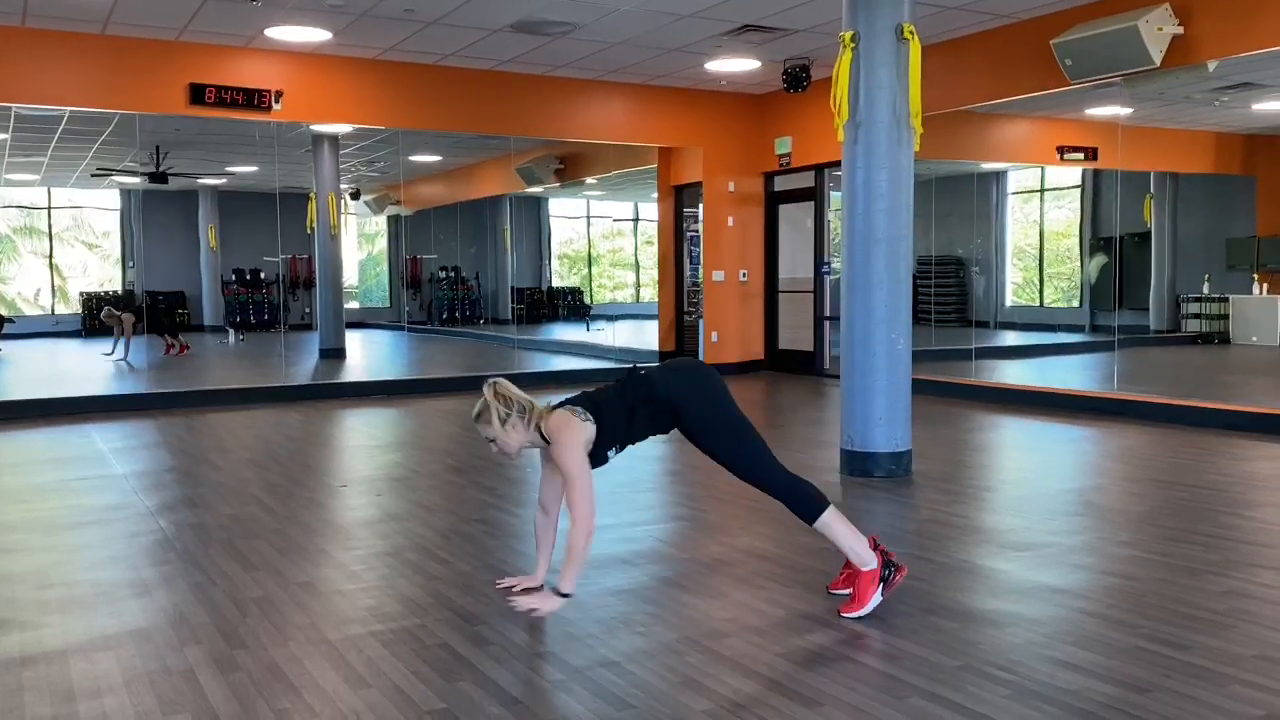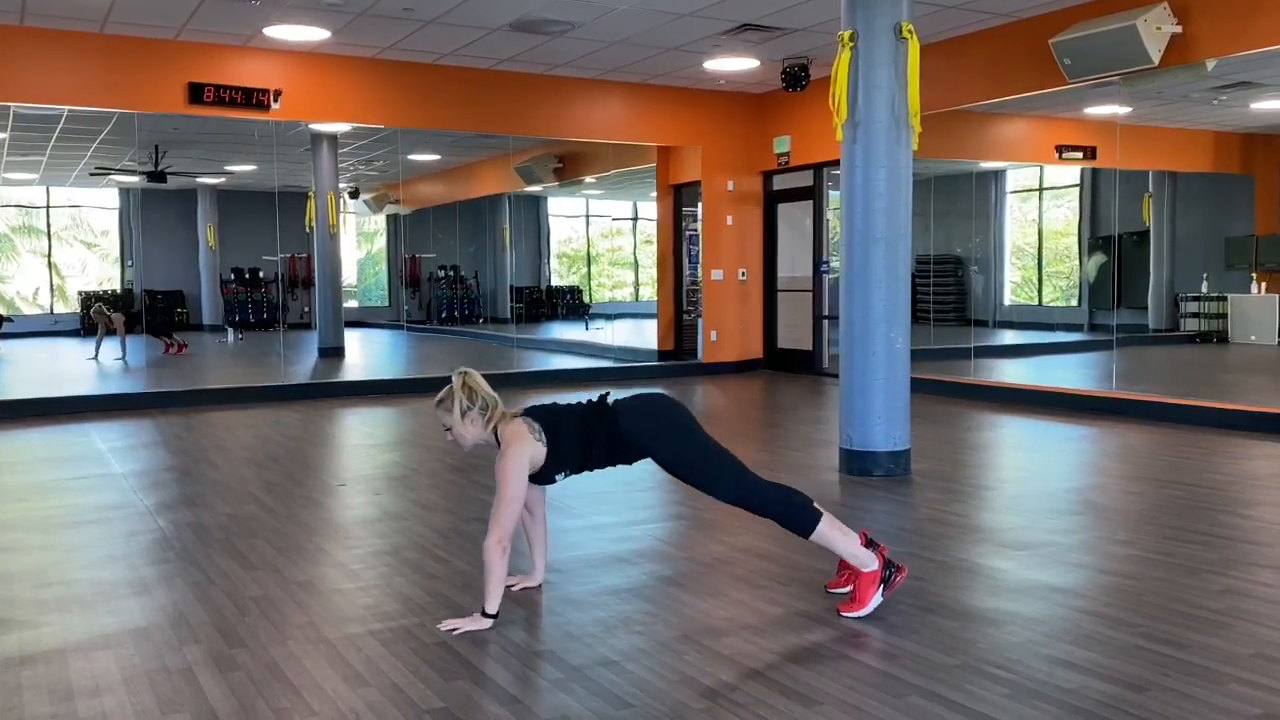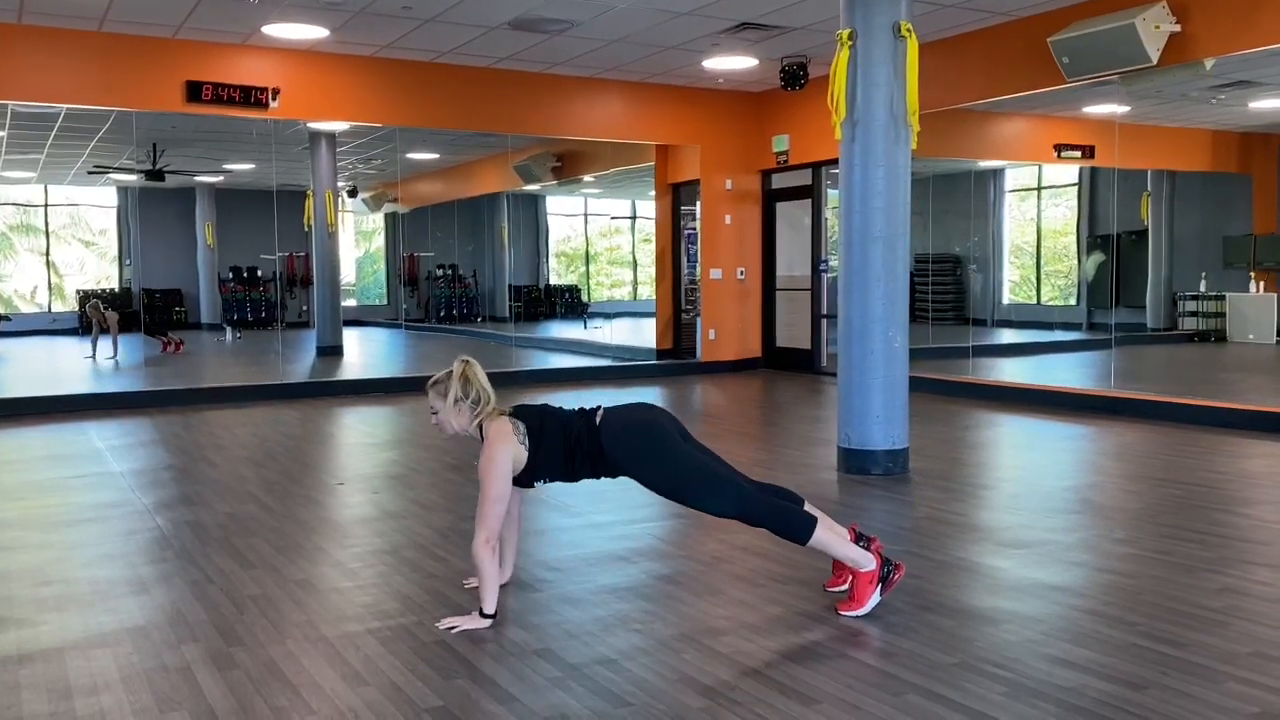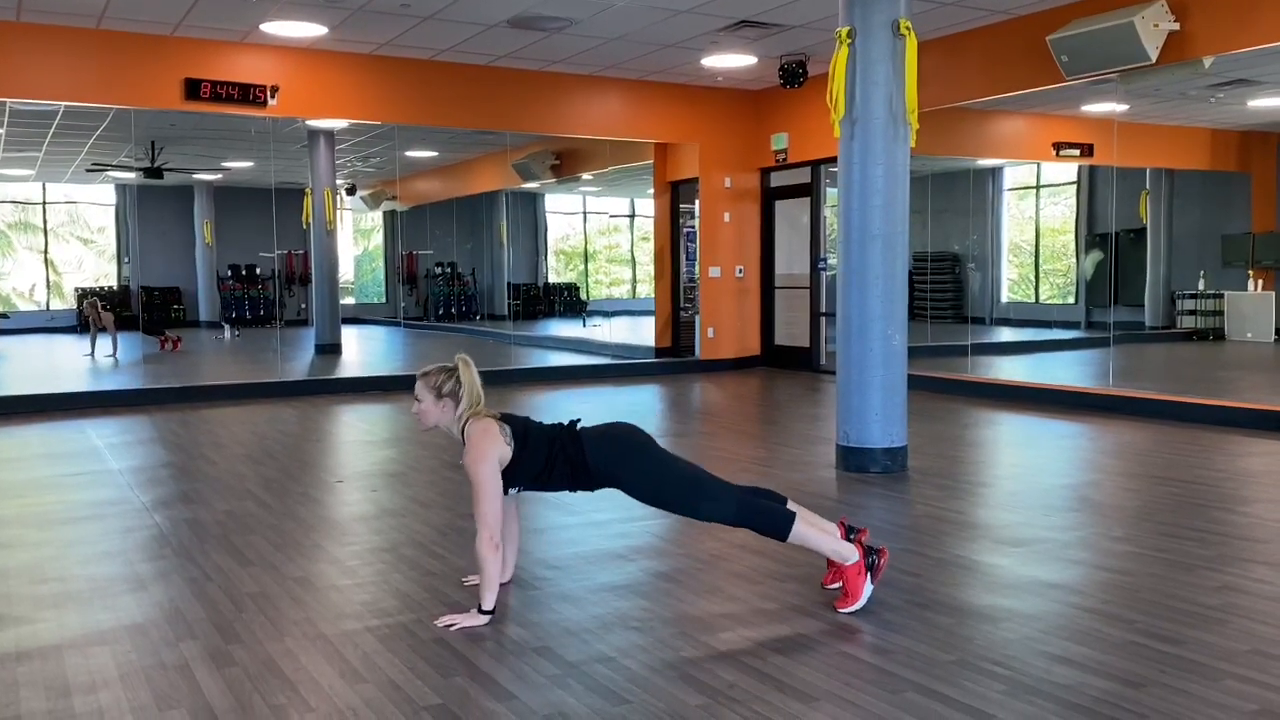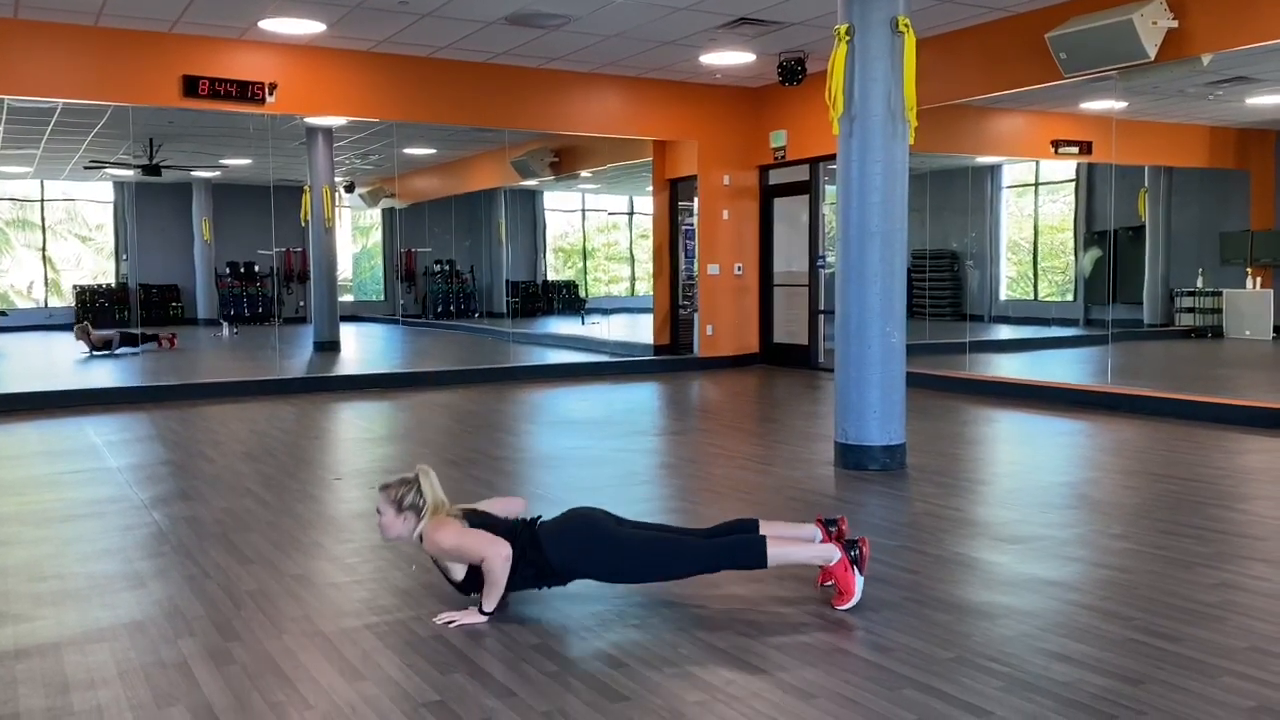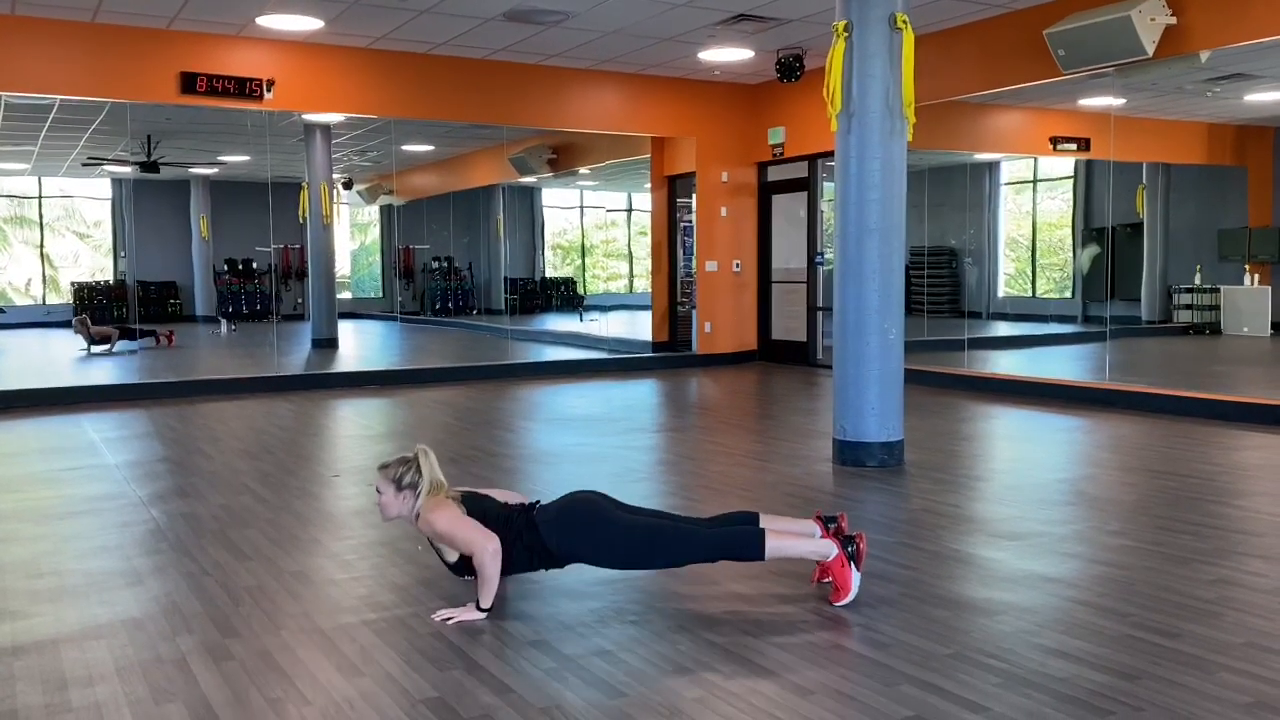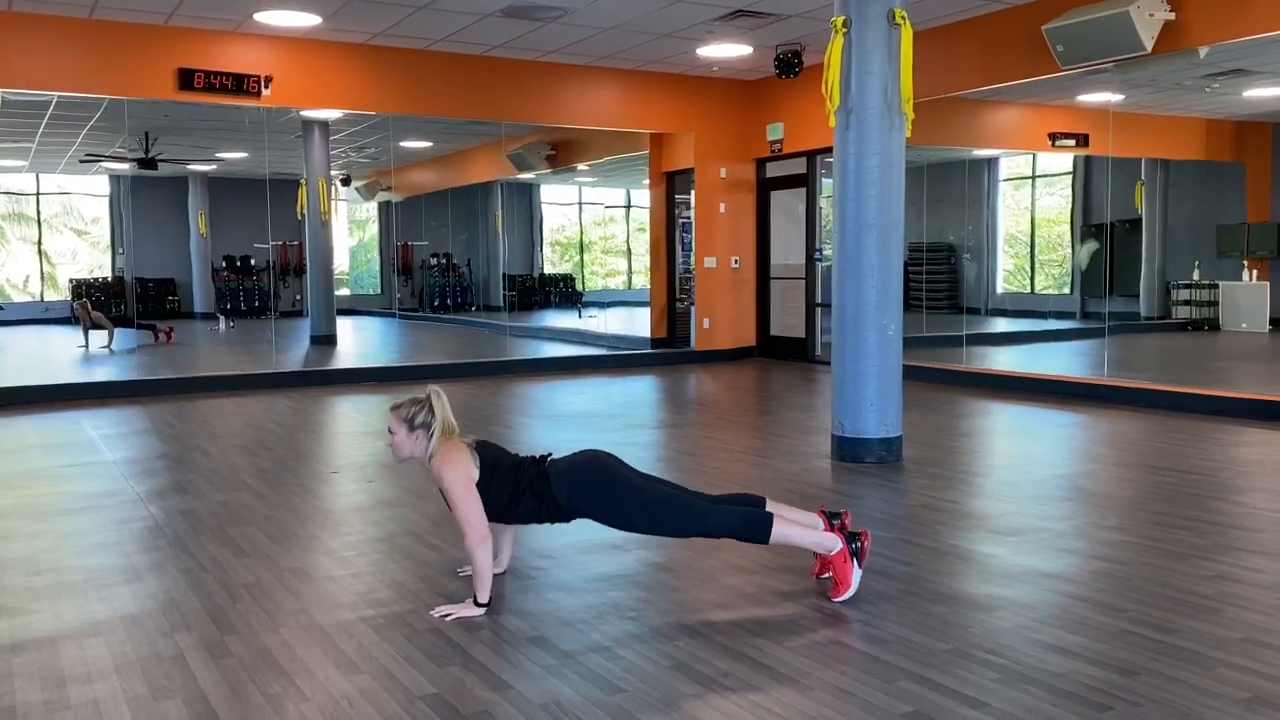
dt=0.4s
person 1, frame 1
left shoulder: (562, 434)
right shoulder: (547, 431)
left elbow: (583, 518)
right elbow: (548, 507)
left wrist: (562, 591)
right wrist: (538, 573)
left hip: (685, 392)
right hip: (674, 396)
left knee: (770, 476)
right knee: (764, 477)
left ankle: (871, 564)
right ankle: (860, 549)
person 1, frame 2
left shoulder: (514, 447)
right shoulder: (517, 428)
left elbow: (498, 538)
right elbow: (533, 503)
left wrist: (487, 613)
right wrist: (538, 571)
left hip: (647, 426)
right hip: (647, 417)
left knee: (751, 494)
right knee: (750, 487)
left ankle: (871, 565)
right ankle: (856, 543)
person 1, frame 3
left shoulder: (496, 445)
right shoulder: (502, 423)
left elbow: (485, 536)
right elbow: (511, 504)
left wrist: (485, 613)
right wrist: (503, 572)
left hip: (633, 445)
right hip: (638, 426)
left knee: (744, 504)
right knee: (745, 490)
left ankle: (868, 564)
right ankle: (851, 540)
person 1, frame 4
left shoulder: (477, 445)
right shoulder: (481, 427)
left elbow: (489, 533)
right elbow: (510, 494)
left wrist: (484, 607)
right wrist: (505, 569)
left hip: (614, 457)
right hip: (613, 449)
left knee: (731, 508)
right knee: (731, 498)
left ankle: (853, 557)
right ankle: (840, 532)
person 1, frame 5
left shoulder: (438, 538)
right shoulder: (450, 518)
left elbow: (498, 550)
right elbow: (515, 504)
left wrist: (484, 608)
right wrist: (514, 562)
left hip: (576, 551)
right hip: (578, 532)
left knee: (710, 555)
right knee: (706, 540)
left ankle: (836, 553)
right ankle: (822, 530)
person 1, frame 6
left shoulder: (433, 518)
right shoulder: (447, 499)
left elbow: (489, 547)
left wrist: (481, 606)
right wrist: (496, 568)
left hip: (574, 533)
right hip: (576, 514)
left knee: (705, 544)
right knee: (704, 528)
left ankle: (833, 550)
right ankle: (820, 527)
person 1, frame 7
left shoulder: (447, 464)
right shoulder: (460, 448)
left elbow: (477, 535)
right elbow: (498, 498)
left wrist: (479, 601)
right wrist: (501, 562)
left hip: (585, 489)
right hip: (588, 474)
left knee: (712, 520)
right knee: (711, 507)
left ankle: (837, 545)
right ankle: (827, 522)
